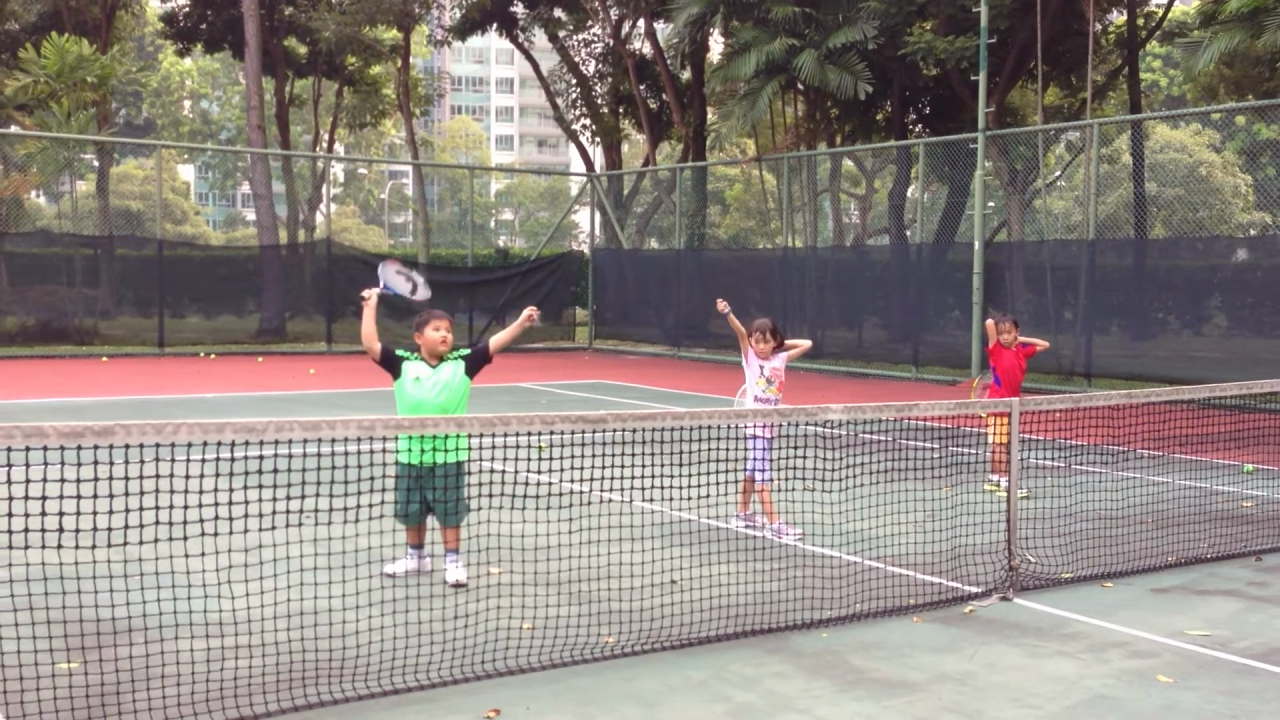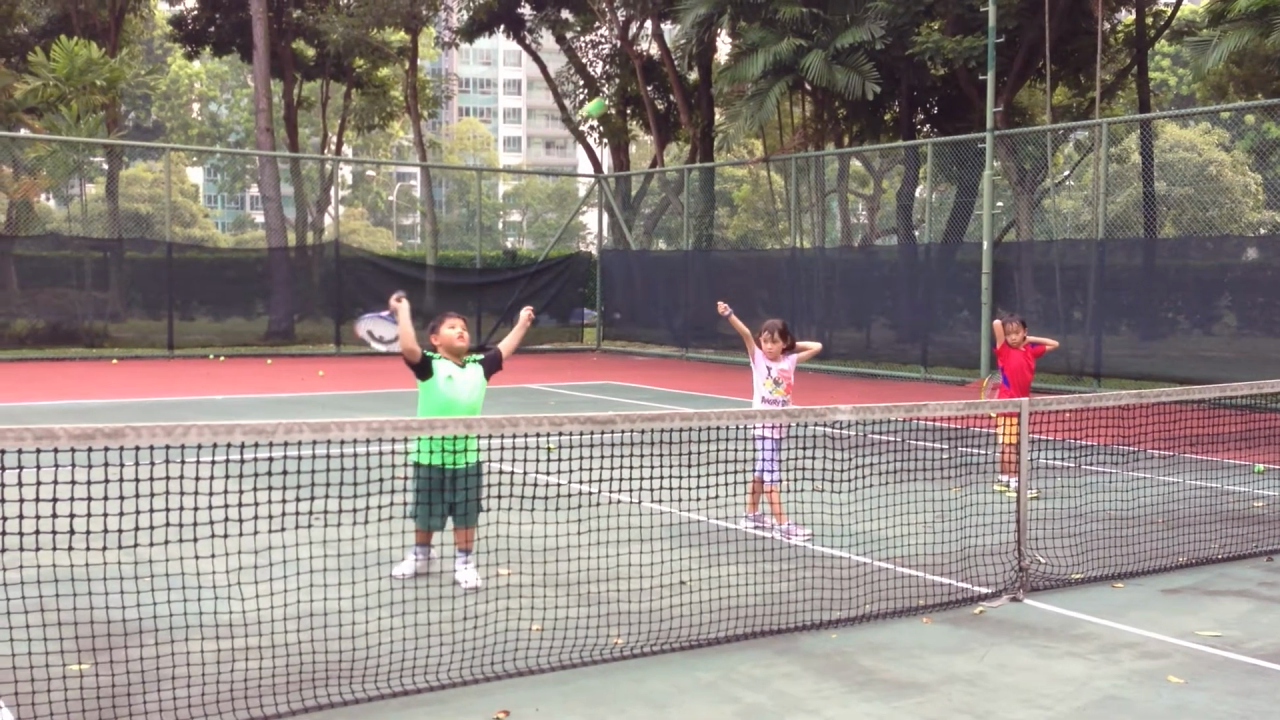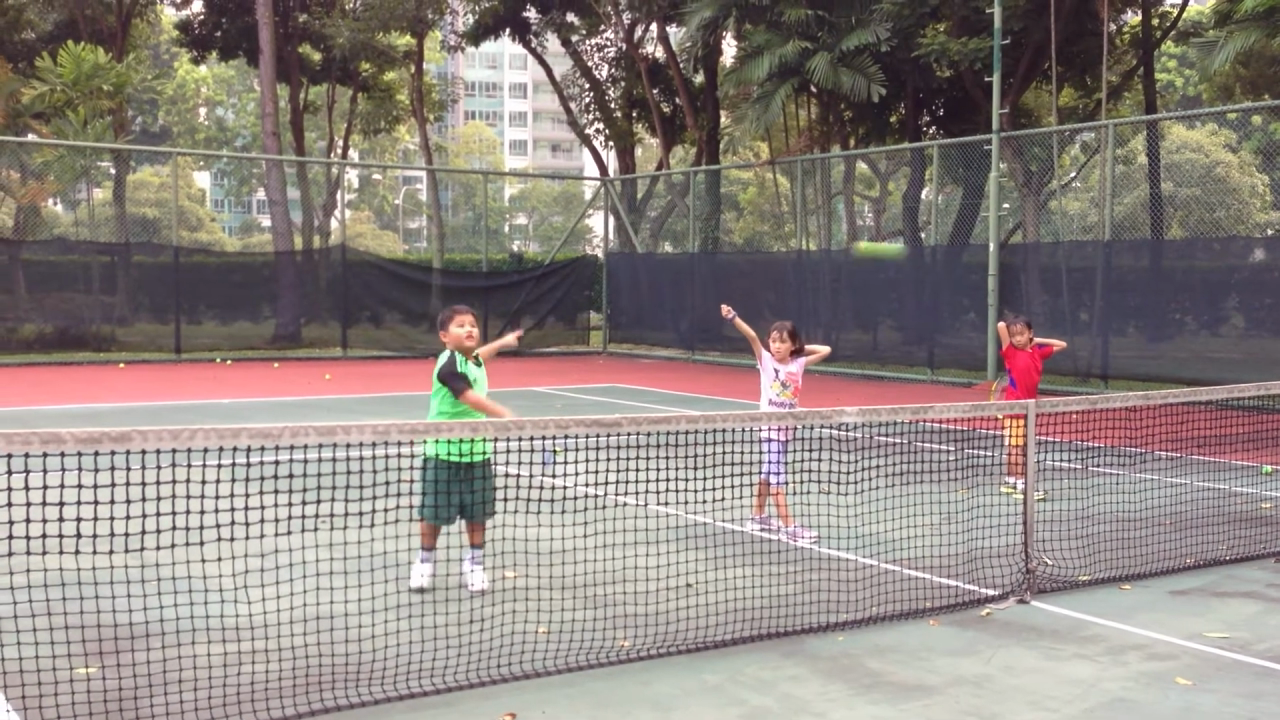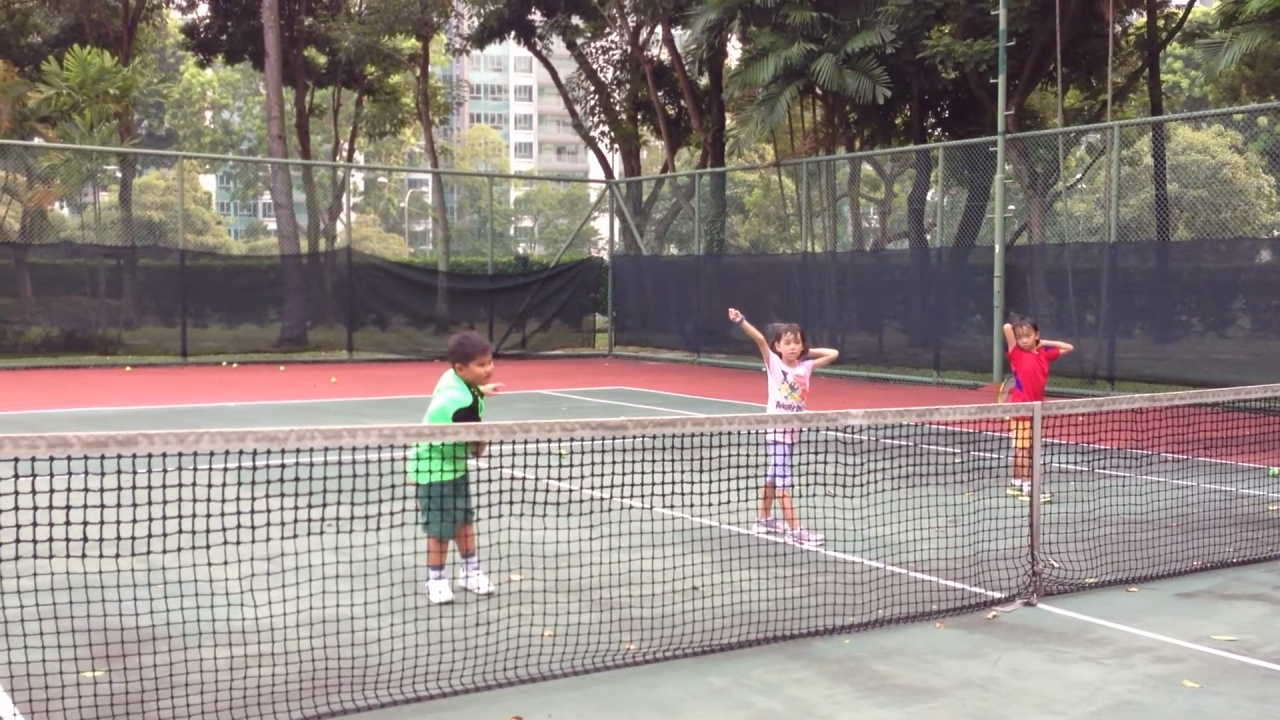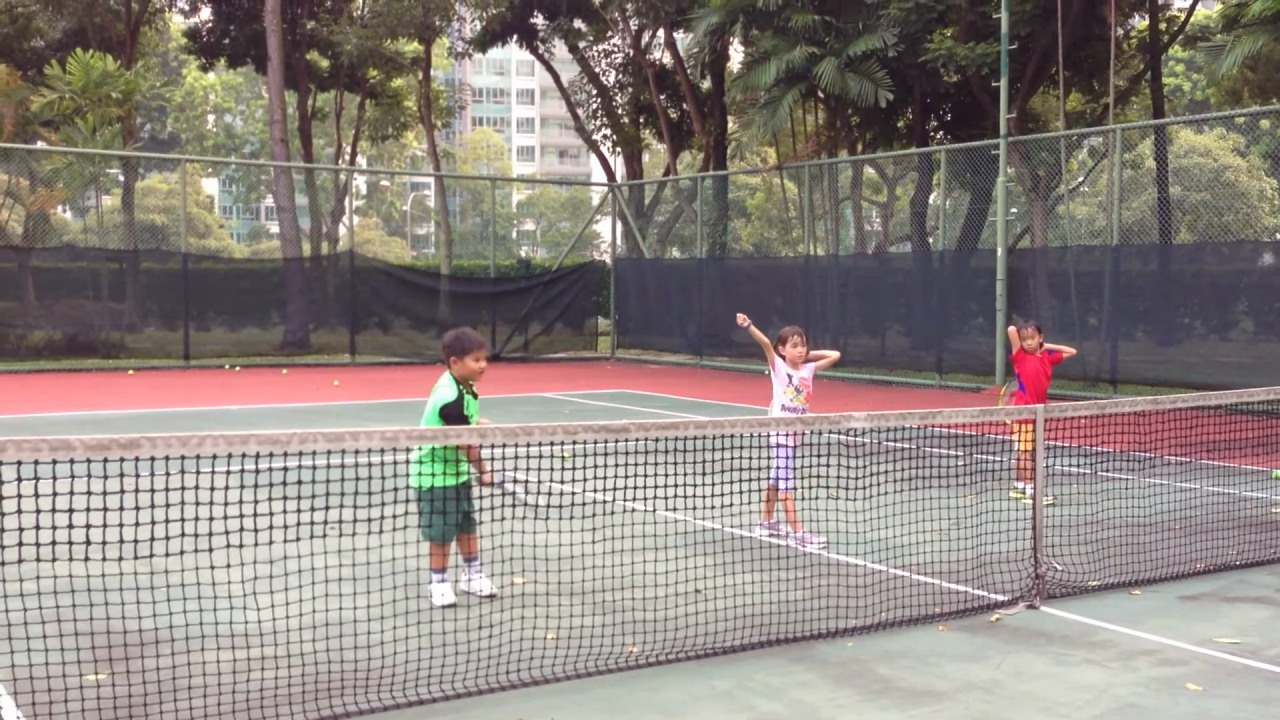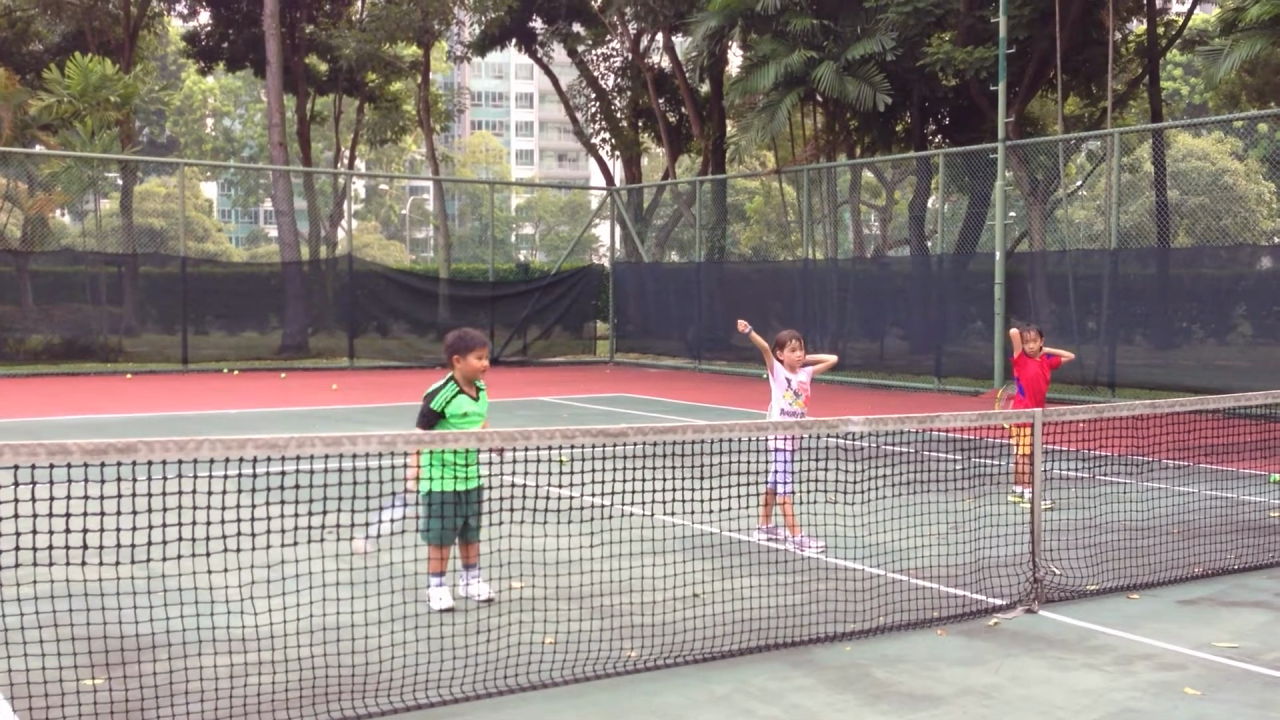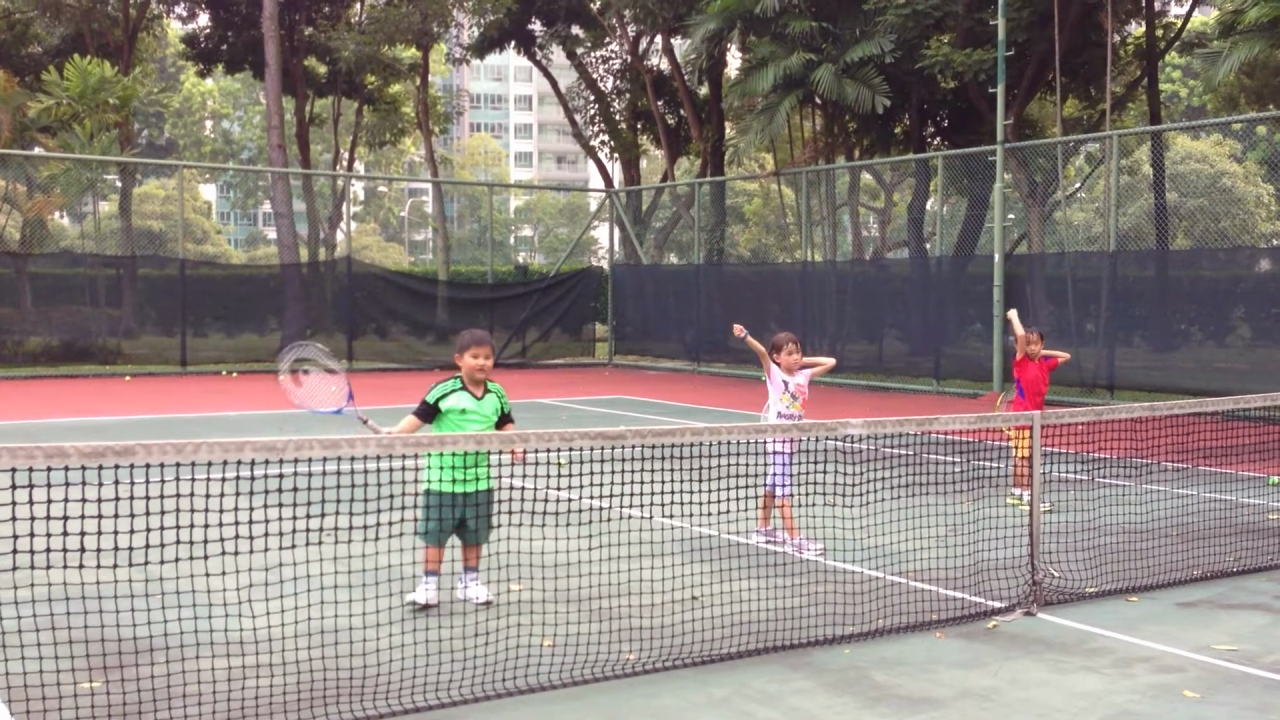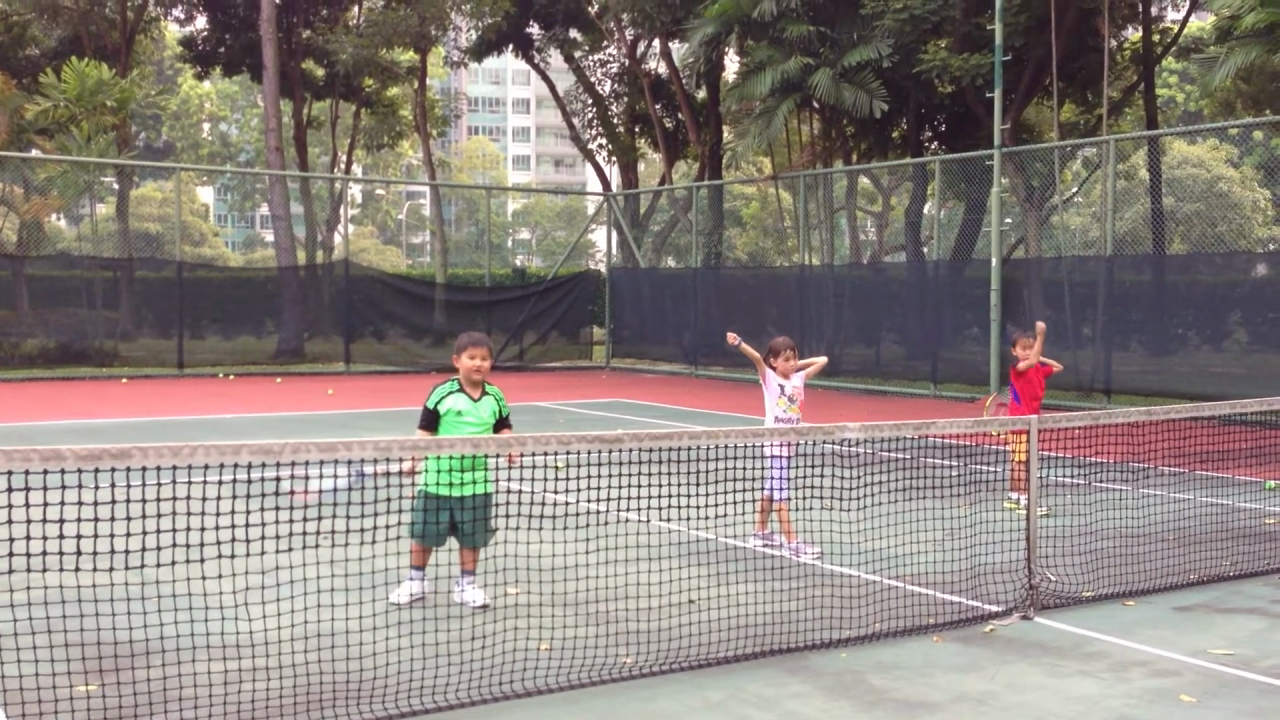
dt=0.3s
person 1, frame 1
left shoulder: (462, 363)
right shoulder: (403, 364)
left elbow: (494, 343)
right elbow: (370, 344)
left wrist: (521, 322)
right wrist: (370, 308)
left hip: (449, 453)
right hip: (412, 453)
left knee: (451, 512)
right knee: (412, 511)
left ankle: (453, 563)
right ankle: (416, 557)
person 1, frame 2
left shoulder: (479, 366)
right shoulder: (429, 364)
left elbow: (503, 351)
right elbow: (408, 347)
left wrist: (522, 323)
right wrist: (402, 312)
left hip: (467, 455)
right hip: (431, 453)
left knee: (466, 514)
right knee: (427, 513)
left ankle: (465, 564)
right ankle: (420, 556)
person 1, frame 3
left shoulder: (473, 358)
right shoulder: (449, 364)
right elbow: (469, 396)
left wrist: (502, 343)
right wrist: (501, 414)
left hip: (477, 450)
right hip: (444, 449)
left knee: (477, 511)
right knee: (437, 511)
left ankle: (474, 566)
right ankle: (425, 561)
person 1, frame 4
left shoulder: (454, 378)
right shoulder: (464, 403)
right elbow: (476, 440)
left wrist: (482, 389)
right wrist: (477, 450)
left hip: (453, 462)
right hip: (434, 466)
left knee: (464, 519)
right knee: (442, 525)
left ankle: (471, 571)
right ankle: (437, 578)
person 1, frame 5
left shoulder: (460, 384)
right shoulder: (453, 398)
right elbow: (464, 441)
left wrist: (474, 422)
right wrist: (481, 469)
left hip: (455, 467)
right hip: (437, 471)
left knee: (467, 524)
right knee: (441, 531)
left ankle: (473, 574)
right ankle: (439, 582)
person 1, frame 6
left shoulder: (480, 389)
right shoulder: (440, 394)
right elbow: (422, 432)
right wrist: (414, 467)
left hip: (470, 475)
right hip: (442, 477)
left knee: (471, 531)
right knee: (441, 534)
left ankle: (471, 579)
right ankle: (437, 586)
person 1, frame 7
left shoulder: (497, 394)
right shoulder: (444, 391)
left elbow: (506, 424)
right elbow: (419, 417)
left wrist: (515, 445)
right wrist: (395, 432)
left hip: (479, 477)
right hip: (442, 475)
left knee: (475, 533)
right knee: (435, 533)
left ankle: (470, 582)
right ankle: (430, 586)
person 1, frame 8
left shoulder: (495, 397)
right shoulder: (442, 394)
left elbow: (503, 428)
right elbow: (426, 430)
right wrist: (413, 457)
left hip: (476, 481)
right hip: (438, 478)
left knee: (472, 537)
right knee: (425, 532)
left ankle: (466, 585)
right ankle: (415, 581)
person 2, frame 1
left shoulder: (780, 359)
right shoulder: (750, 358)
left elbow: (806, 344)
right elbow: (740, 333)
left wrist: (781, 344)
right wrist: (727, 313)
left hip: (770, 423)
right hip: (756, 423)
left knee: (752, 471)
right knee: (763, 474)
left ankle: (743, 514)
right ankle: (773, 523)
person 2, frame 2
left shoulder: (789, 361)
right shoulder: (758, 358)
left elbow: (816, 346)
right elbow: (745, 334)
left wrist: (792, 344)
right wrist: (728, 314)
left hip: (779, 424)
right hip: (764, 424)
left knee: (761, 472)
right knee: (771, 475)
left ankle: (751, 515)
right ankle: (782, 524)
person 2, frame 3
left shoulder: (798, 364)
right shoulder: (766, 361)
left elbow: (825, 350)
right elbow: (752, 336)
left wrist: (801, 348)
right wrist: (732, 317)
left hip: (786, 427)
right hip: (770, 427)
left knee: (768, 474)
right knee: (777, 477)
left ankle: (758, 517)
right ankle: (788, 526)
person 2, frame 4
left shoulder: (805, 367)
right shoulder: (774, 364)
left elbow: (833, 354)
right elbow: (759, 339)
left wrist: (808, 351)
right wrist: (740, 320)
left hip: (792, 429)
right hip: (777, 429)
left knee: (773, 476)
right knee: (783, 479)
left ankle: (763, 520)
right ankle: (794, 529)
person 2, frame 5
left shoulder: (808, 369)
right shoulder: (778, 367)
left elbow: (835, 355)
right elbow: (765, 344)
left wrist: (809, 354)
right wrist: (748, 325)
left hip: (795, 432)
right hip: (781, 432)
left knee: (777, 479)
right knee: (786, 482)
left ankle: (767, 523)
right ankle: (797, 532)
person 2, frame 6
left shoulder: (805, 373)
right shoulder: (777, 371)
left elbow: (833, 359)
right elbow: (764, 348)
left wrist: (807, 358)
right wrist: (749, 332)
left hip: (793, 436)
right hip: (779, 436)
left knee: (774, 483)
right knee: (784, 486)
left ankle: (765, 527)
right ankle: (795, 536)
person 2, frame 7
left shoulder: (803, 376)
right shoulder: (774, 374)
left elbow: (831, 362)
right elbow: (761, 352)
left wrist: (805, 361)
right wrist: (744, 335)
left hip: (791, 439)
right hip: (778, 439)
left knee: (773, 485)
right knee: (783, 489)
left ankle: (763, 529)
right ankle: (794, 539)
person 2, frame 8
left shoulder: (798, 378)
right shoulder: (770, 378)
left elbow: (823, 360)
right elbow: (757, 359)
left wrist: (800, 364)
right wrist: (739, 343)
left hip: (789, 442)
right hip: (775, 442)
left knee: (771, 490)
right knee: (781, 493)
left ankle: (760, 533)
right ankle: (791, 542)
person 3, frame 1
left shoulder: (1022, 351)
right shoulder: (996, 350)
left elbow: (1045, 345)
right elbow: (989, 323)
left wrist: (1022, 339)
right wrist: (994, 326)
left knee: (999, 444)
right knee: (1000, 444)
left ankle: (994, 479)
right ankle: (1004, 483)
person 3, frame 2
left shoulder: (1031, 350)
right shoulder: (1004, 350)
left elbow: (1054, 344)
right elbow: (996, 323)
left wrist: (1030, 339)
right wrist: (1002, 326)
left knee: (1009, 445)
right knee: (1010, 445)
left ankle: (1003, 479)
right ankle: (1014, 483)
person 3, frame 3
left shoulder: (1038, 352)
right shoulder: (1010, 352)
left elbow: (1062, 345)
right elbow: (1000, 325)
left wrist: (1038, 340)
right wrist: (1005, 326)
left knee: (1015, 447)
right knee: (1017, 447)
left ankle: (1010, 481)
right ankle: (1021, 485)
person 3, frame 4
left shoulder: (1044, 354)
right shoulder: (1016, 354)
left elbow: (1068, 347)
right elbow: (1007, 327)
left wrist: (1044, 342)
right wrist: (1012, 328)
left knee: (1022, 449)
right knee: (1023, 449)
left ankle: (1016, 484)
right ankle: (1027, 488)
person 3, frame 5
left shoulder: (1047, 357)
right shoulder: (1020, 356)
left elbow: (1072, 351)
right elbow: (1011, 330)
left wrist: (1047, 346)
right wrist: (1017, 331)
left knee: (1024, 451)
right knee: (1026, 451)
left ankle: (1019, 486)
right ankle: (1030, 490)
person 3, frame 6
left shoulder: (1046, 361)
right shoulder: (1021, 360)
left elbow: (1070, 356)
right elbow: (1013, 332)
left wrist: (1046, 350)
right wrist: (1017, 332)
left knee: (1023, 455)
right knee: (1024, 455)
left ankle: (1018, 490)
right ankle: (1028, 494)
person 3, frame 7
left shoulder: (1044, 364)
right shoulder: (1021, 362)
left elbow: (1066, 356)
right elbow: (1021, 336)
left wrist: (1044, 352)
right wrist: (1013, 317)
left knee: (1021, 457)
right knee: (1024, 457)
left ankle: (1016, 492)
right ankle: (1027, 496)
person 3, frame 8
left shoulder: (1040, 369)
right shoulder: (1018, 368)
left elbow: (1058, 367)
right elbow: (1030, 360)
left wrist: (1041, 358)
right wrist: (1040, 336)
left knee: (1019, 461)
right knee: (1022, 461)
left ankle: (1013, 497)
right ankle: (1024, 500)
